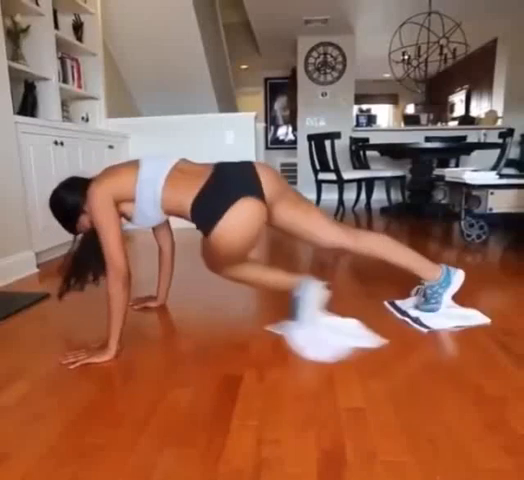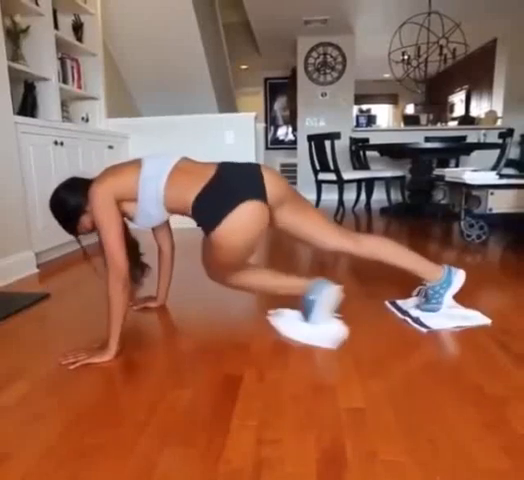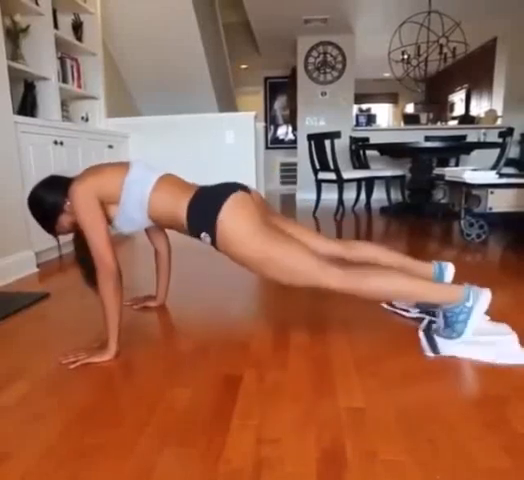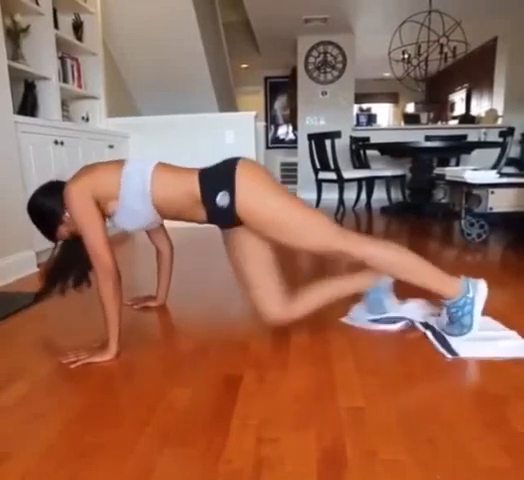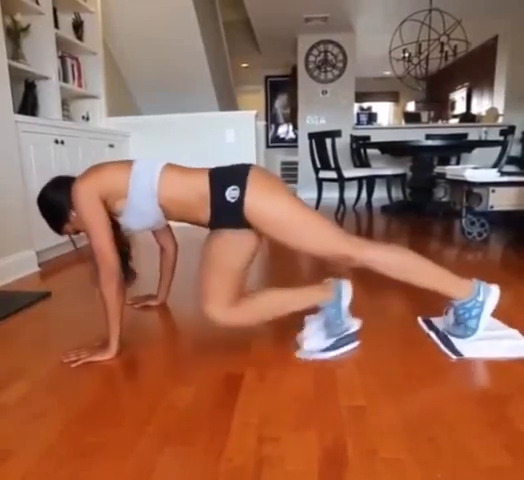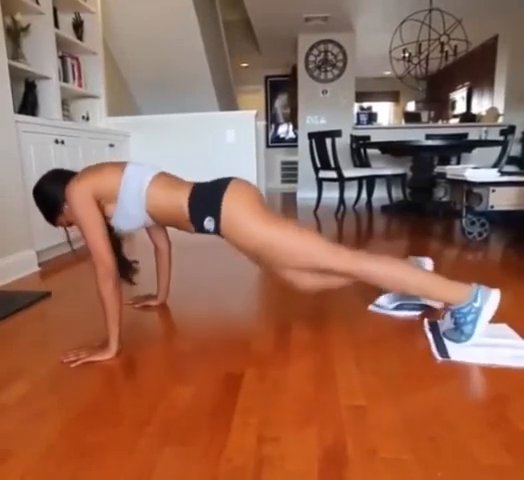
dt=0.3s
person 1, frame 1
left shoulder: (100, 192)
right shoulder: (132, 184)
left elbow: (119, 271)
right elbow: (165, 241)
left wrist: (110, 348)
right wrist: (159, 298)
left hip: (231, 206)
right hip: (250, 176)
left knee: (217, 261)
right knee: (343, 235)
left ankle: (300, 286)
right ankle: (438, 277)
person 1, frame 2
left shoulder: (101, 192)
right shoulder: (133, 184)
left elbow: (119, 270)
right elbow: (165, 242)
left wrist: (110, 347)
right wrist: (159, 298)
left hip: (233, 206)
right hip: (252, 176)
left knee: (219, 270)
right knee: (344, 239)
left ankle: (312, 290)
right ankle: (440, 276)
person 1, frame 3
left shoulder: (83, 192)
right shoulder: (114, 187)
left elbow: (108, 270)
right elbow: (159, 241)
left wrist: (110, 347)
right wrist: (158, 297)
left hip: (222, 216)
right hip: (231, 200)
left knee: (334, 276)
right knee: (331, 248)
left ankle: (459, 297)
right ankle: (430, 271)
person 1, frame 4
left shoulder: (79, 191)
right shoulder: (113, 197)
left elbow: (107, 269)
right elbow: (163, 241)
left wrist: (110, 346)
right wrist: (159, 297)
left hip: (234, 185)
right hip: (228, 208)
left knee: (345, 243)
right knee: (278, 311)
left ankle: (462, 290)
right ankle: (370, 281)
person 1, frame 5
left shoulder: (86, 189)
right shoulder: (121, 200)
left elbow: (109, 268)
right elbow: (168, 242)
left wrist: (111, 345)
right wrist: (160, 297)
left hip: (240, 191)
right hip: (228, 213)
left knee: (351, 250)
right knee: (220, 312)
left ankle: (470, 293)
right ankle: (327, 297)
person 1, frame 6
left shoulder: (79, 190)
right shoulder: (111, 184)
left elbow: (106, 268)
right elbow: (159, 237)
left wrist: (111, 344)
right wrist: (160, 295)
left hip: (224, 207)
right hip: (227, 198)
left knee: (339, 261)
right knee: (309, 279)
left ankle: (468, 297)
right ankle: (410, 270)
